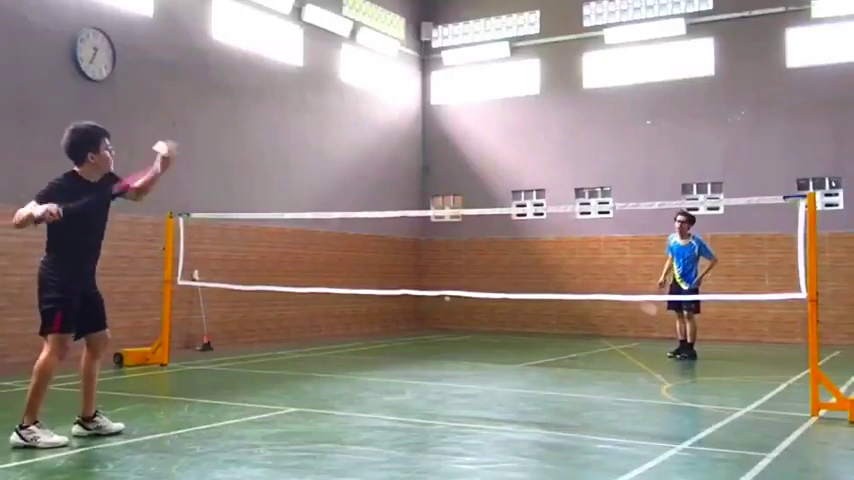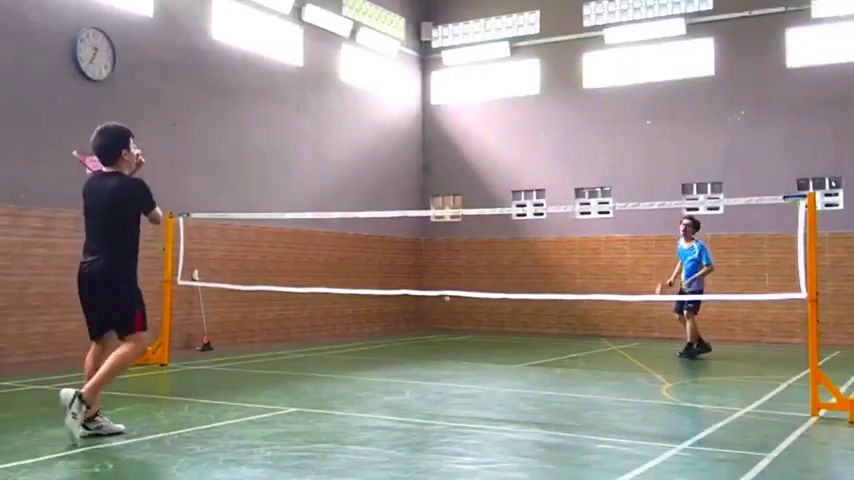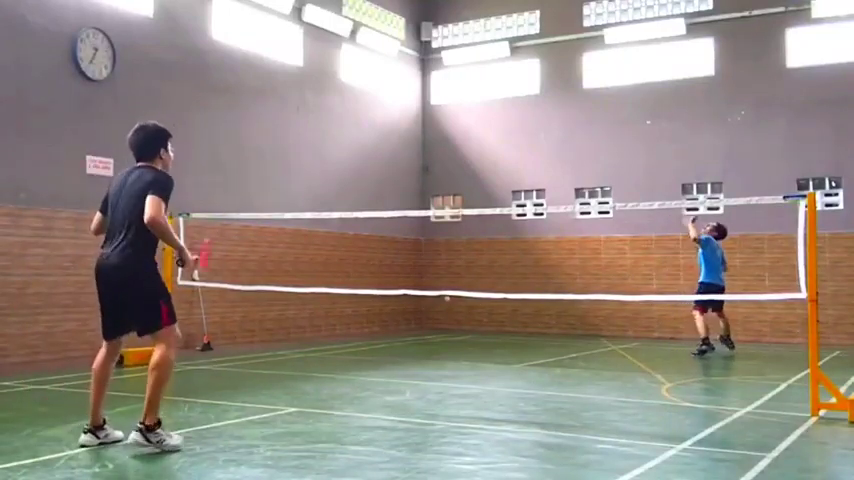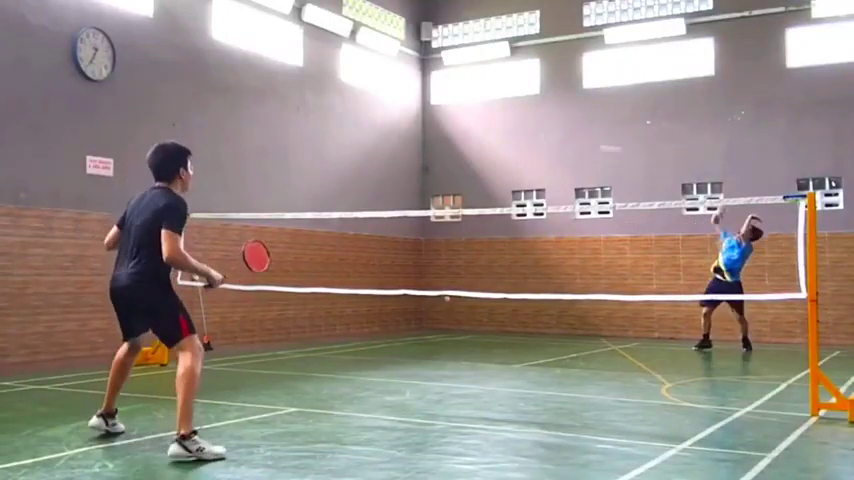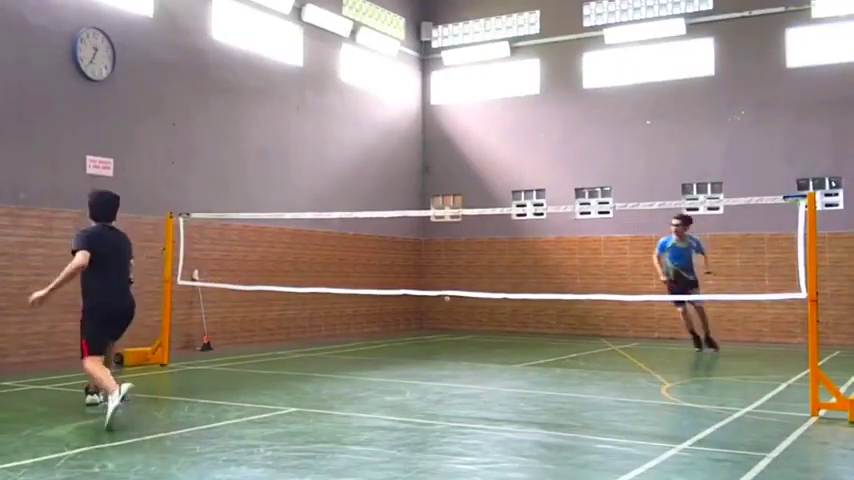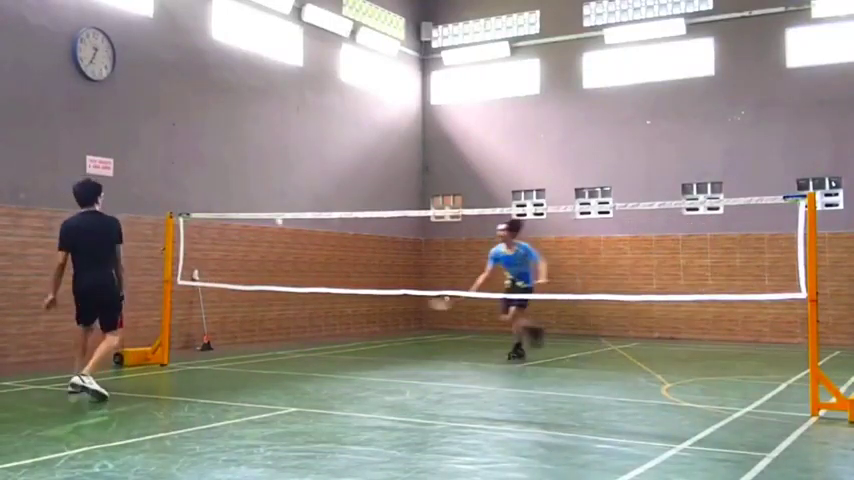
dt=0.7s
person 1, frame 1
left shoulder: (107, 181)
right shoulder: (62, 186)
left elbow: (137, 192)
right elbow: (18, 219)
left wrist: (158, 169)
right wrist: (38, 211)
left hip: (85, 279)
right hip: (59, 279)
left knee: (98, 341)
right knee: (56, 346)
left ankle: (88, 417)
right ankle: (27, 426)
person 1, frame 2
left shoulder: (91, 183)
right shoulder: (135, 187)
right elbow: (155, 218)
left wrist: (129, 172)
left hip: (89, 274)
right hip: (116, 277)
left knee: (103, 341)
right knee: (136, 342)
left ankle: (90, 418)
right ankle: (81, 395)
person 1, frame 3
left shoulder: (120, 180)
right shoulder: (159, 178)
left elbow: (96, 227)
right elbow: (151, 218)
right wrist: (182, 250)
left hip: (106, 267)
right hip: (135, 268)
left knee: (111, 344)
right knee: (168, 338)
left ankle: (95, 427)
right ankle: (149, 426)
person 1, frame 4
left shoulder: (138, 201)
right shoulder: (173, 204)
left elbow: (110, 241)
right elbow: (170, 255)
right wrist: (209, 273)
left hip: (121, 286)
right hip: (149, 287)
left knee: (132, 344)
right knee: (191, 351)
left ankle: (106, 415)
right ankle: (185, 437)
person 1, frame 5
left shoulder: (86, 236)
right shoulder: (124, 239)
left elbow: (80, 263)
left wrist: (47, 291)
left hip: (98, 306)
right hip: (125, 306)
left knee: (92, 362)
right knee: (107, 344)
left ankle: (114, 391)
right ankle: (96, 389)
person 1, frame 6
left shoulder: (68, 225)
right shoulder: (112, 223)
left elbow: (61, 262)
right elbow: (118, 262)
left wrist: (53, 292)
right wrist: (121, 291)
left hip: (82, 285)
right hip: (105, 285)
left knee: (85, 328)
right knee: (112, 336)
right ankle: (86, 374)
person 2, frame 1
left shoulder: (697, 242)
right shoulder: (671, 239)
left elbow: (713, 259)
left wrist: (701, 276)
right wrist: (663, 277)
left hip: (690, 284)
right hip: (676, 282)
left knee: (688, 315)
right knee: (679, 315)
left ankle: (690, 350)
right ankle: (682, 346)
person 2, frame 2
left shoulder: (699, 246)
right shoulder: (680, 244)
left elbow: (710, 267)
left wrist: (693, 279)
right wrist: (673, 278)
left hip: (695, 287)
right hip: (684, 287)
left knee: (689, 314)
right knee: (680, 316)
left ankle: (690, 348)
right ankle: (701, 344)
person 2, frame 3
left shoulder: (707, 239)
right shoulder: (717, 248)
left elbow: (694, 237)
right elbow: (725, 268)
left wrist: (691, 224)
left hip: (708, 283)
right hip: (719, 284)
left knee: (698, 312)
right knee: (720, 313)
left ankle: (705, 344)
right ankle: (727, 339)
person 2, frame 4
left shoulder: (748, 246)
right shoulder: (729, 237)
left elbow: (745, 236)
right elbow: (715, 223)
left wrist: (750, 218)
right wrist: (717, 216)
left hip: (733, 283)
right hip: (718, 281)
left knee: (739, 316)
right knee: (706, 312)
left ankle: (745, 340)
right ankle: (705, 340)
person 2, frame 5
left shoulder: (693, 241)
right shoulder: (665, 242)
left elbow: (704, 255)
right elbow: (656, 257)
left wrist: (707, 267)
right wrist: (662, 275)
left hip: (689, 278)
right hip: (672, 280)
left knee: (699, 308)
right knee: (682, 309)
left ankle: (708, 338)
right ankle: (695, 337)
person 2, frame 6
left shoulder: (523, 248)
right shoulder: (496, 251)
left elbow: (540, 261)
right elbow: (486, 272)
left wrist: (542, 277)
right wrist: (473, 289)
left hip: (524, 286)
right hip: (511, 286)
left knee: (513, 314)
right knee: (506, 317)
left ankle: (518, 348)
right ankle: (533, 329)
